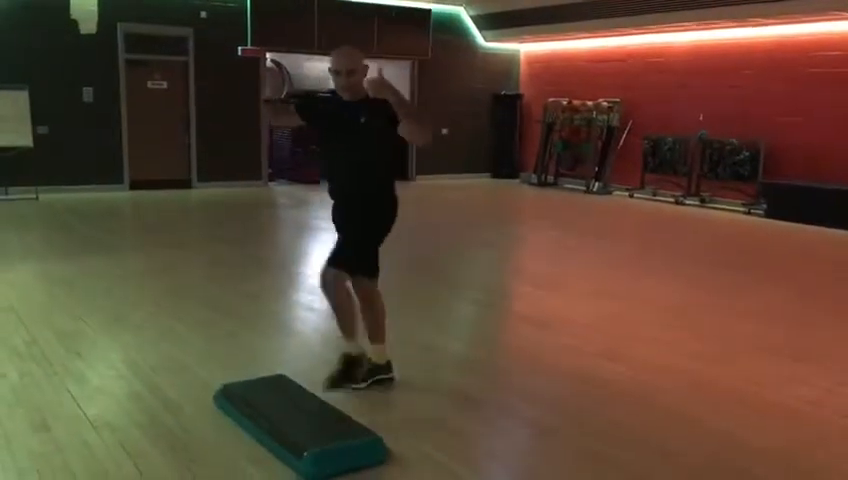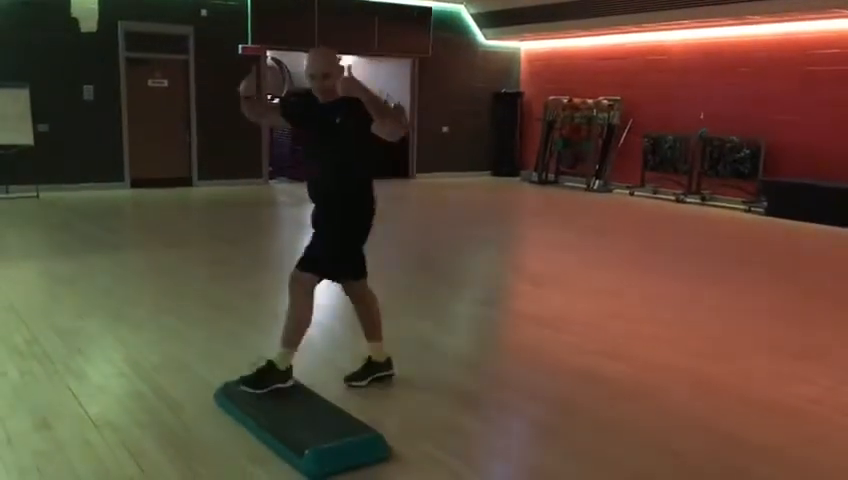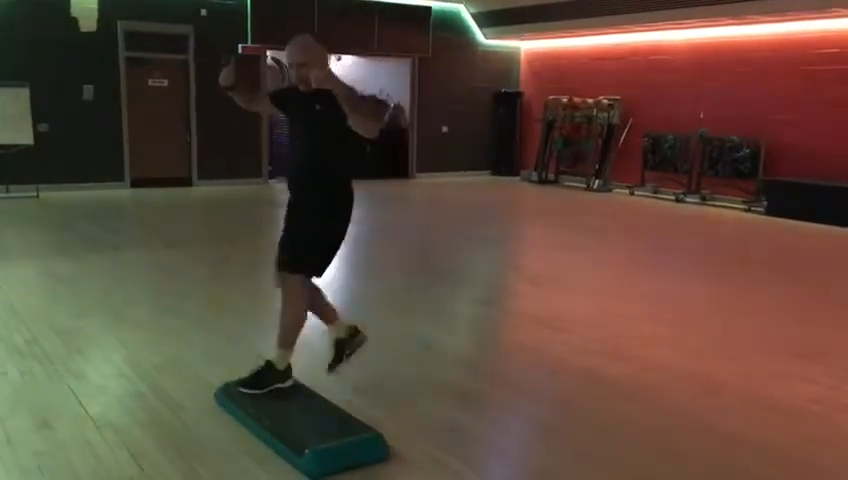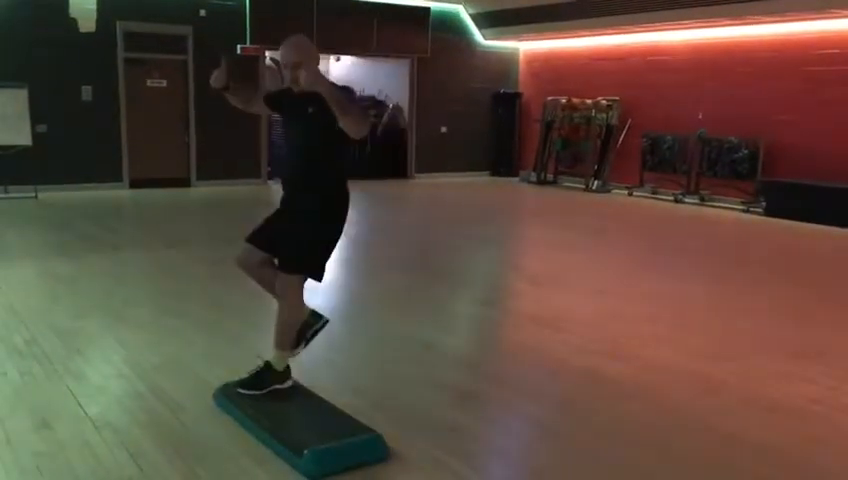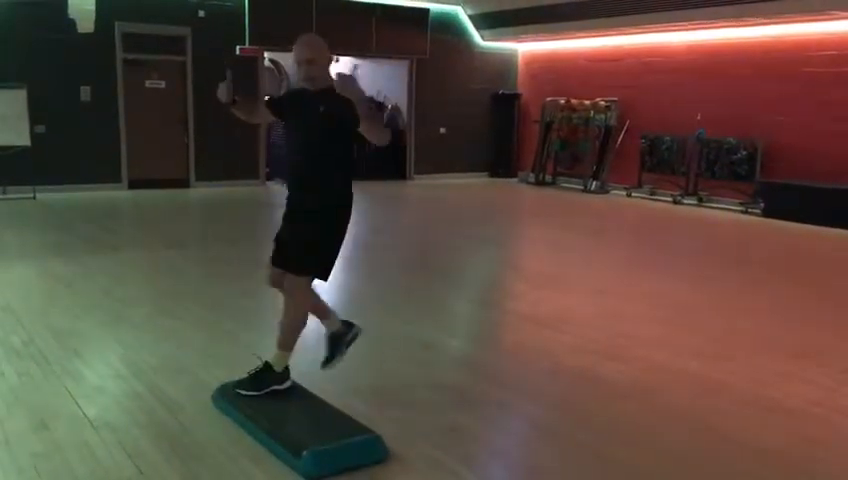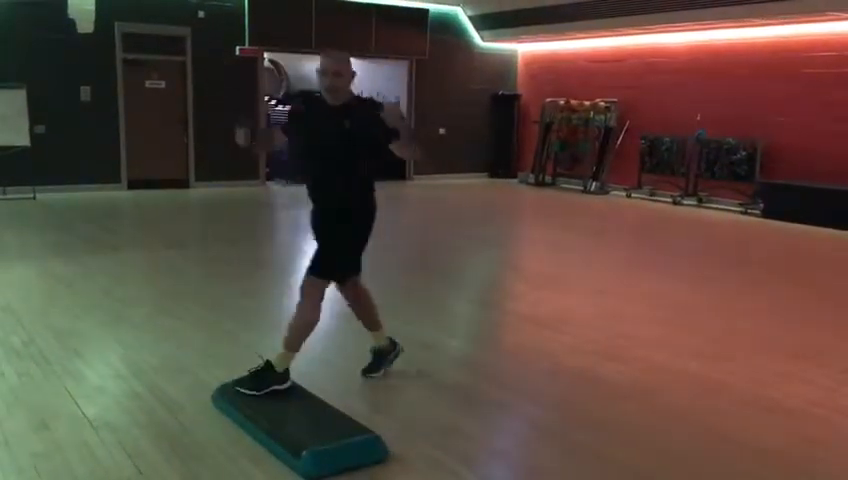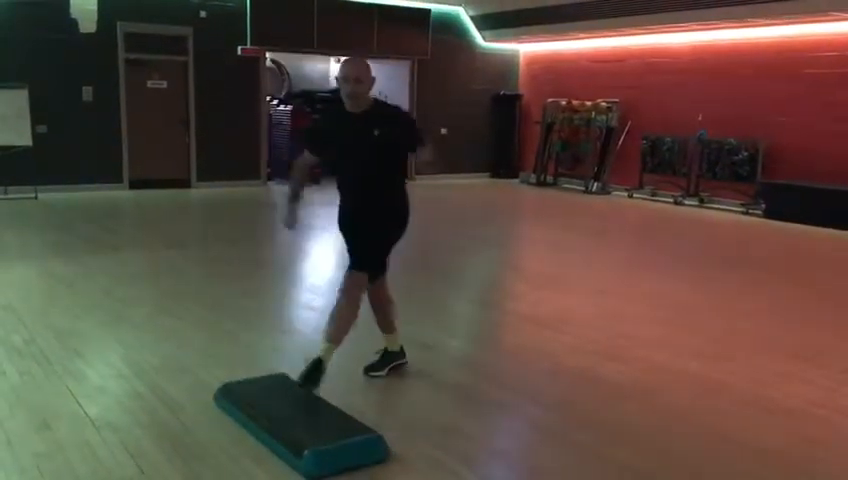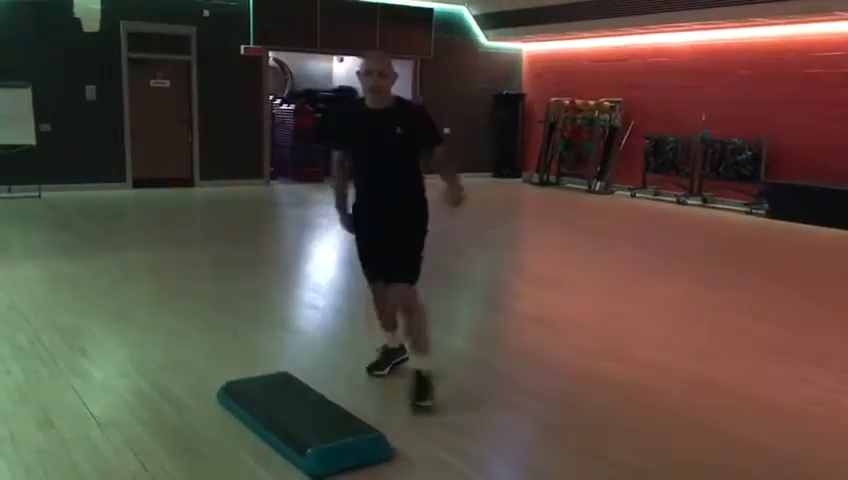
dt=0.2s
person 1, frame 1
left shoulder: (382, 107)
right shoulder: (326, 106)
left elbow: (422, 137)
right elbow: (281, 116)
left wrist: (393, 96)
left hip: (374, 208)
right hip: (345, 208)
left knee: (332, 278)
right knee: (362, 283)
left ankle: (353, 353)
right ankle: (378, 361)
person 1, frame 2
left shoulder: (357, 107)
right shoulder: (306, 106)
left elbow: (395, 133)
right elbow: (261, 115)
left wrist: (364, 94)
right wrist: (247, 96)
left hip: (352, 211)
right hip: (329, 209)
left knee: (300, 281)
right knee: (355, 286)
left ankle: (281, 367)
right ankle: (380, 360)
person 1, frame 3
left shoulder: (339, 97)
right shoulder: (295, 96)
left elbow: (370, 129)
right elbow: (255, 101)
left wrist: (335, 86)
right wrist: (231, 85)
left hip: (328, 206)
right hip: (302, 203)
left knee: (292, 282)
right knee: (291, 280)
left ankle: (280, 368)
right ankle: (345, 332)
person 1, frame 4
left shoulder: (331, 97)
right shoulder: (290, 97)
left elbow: (359, 130)
right elbow: (251, 101)
left wrist: (324, 89)
right wrist: (224, 85)
left hip: (324, 206)
right hip: (295, 202)
left knee: (287, 281)
right knee: (249, 259)
left ankle: (278, 369)
right ankle: (306, 317)
person 1, frame 5
left shoulder: (341, 100)
right shoulder: (295, 99)
left elbow: (380, 138)
right elbow: (257, 112)
left wrist: (357, 98)
right wrist: (230, 99)
left hip: (329, 206)
right hip: (300, 203)
left knee: (293, 283)
right knee: (279, 277)
left ankle: (277, 371)
right ankle: (337, 327)
person 1, frame 6
left shoulder: (368, 113)
right shoulder: (308, 112)
left elbow: (410, 152)
right elbow: (278, 140)
left wrist: (399, 126)
right wrist: (252, 139)
left hip: (352, 215)
right hip: (324, 213)
left knee: (312, 288)
right knee: (348, 282)
left ankle: (278, 370)
right ankle: (386, 345)
person 1, frame 7
left shoulder: (394, 118)
right shoulder: (329, 123)
left elbow: (419, 152)
right elbow: (305, 164)
right wrist: (292, 203)
left hip: (388, 213)
right hip: (352, 213)
left knee: (353, 282)
right knee: (373, 282)
left ankle: (323, 359)
right ankle: (394, 349)
person 1, frame 8
left shoulder: (414, 115)
right shoulder: (345, 116)
left elbow: (436, 156)
right elbow: (340, 162)
left wrist: (452, 183)
right wrist: (341, 205)
left hip: (408, 215)
right hip: (367, 214)
left knee: (404, 292)
right knee: (380, 287)
left ankle: (422, 371)
right ankle: (395, 346)
